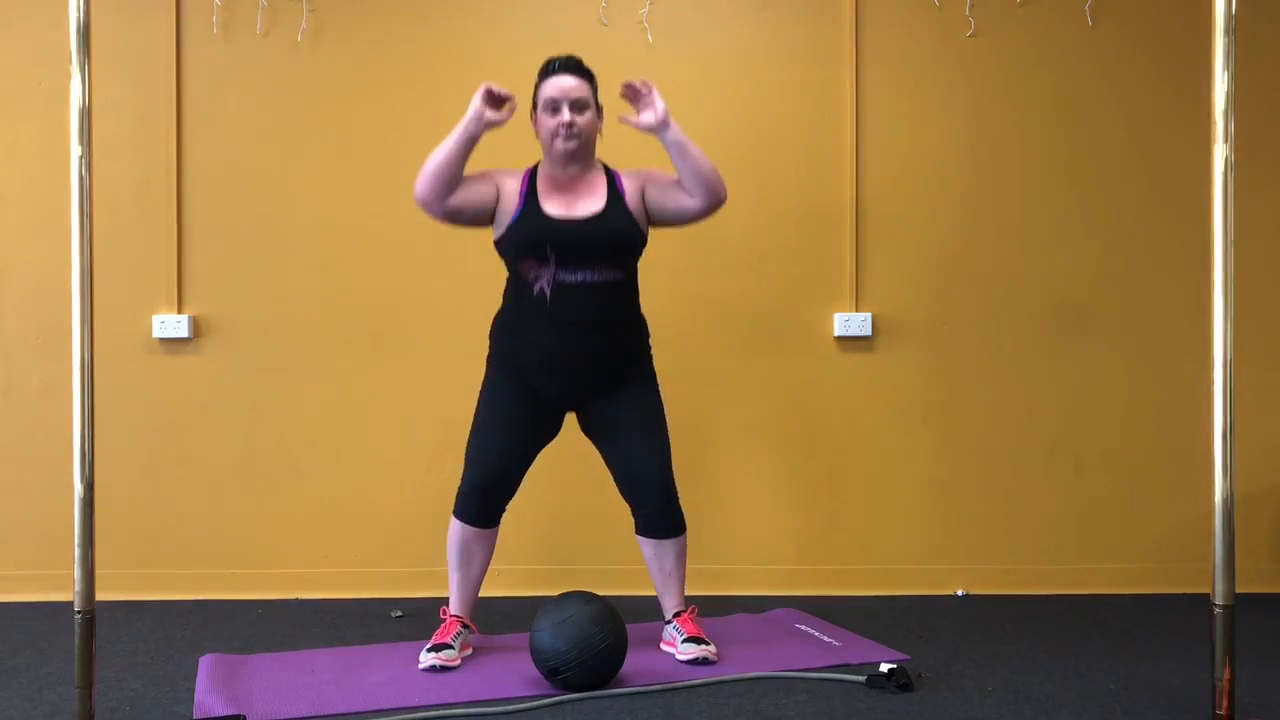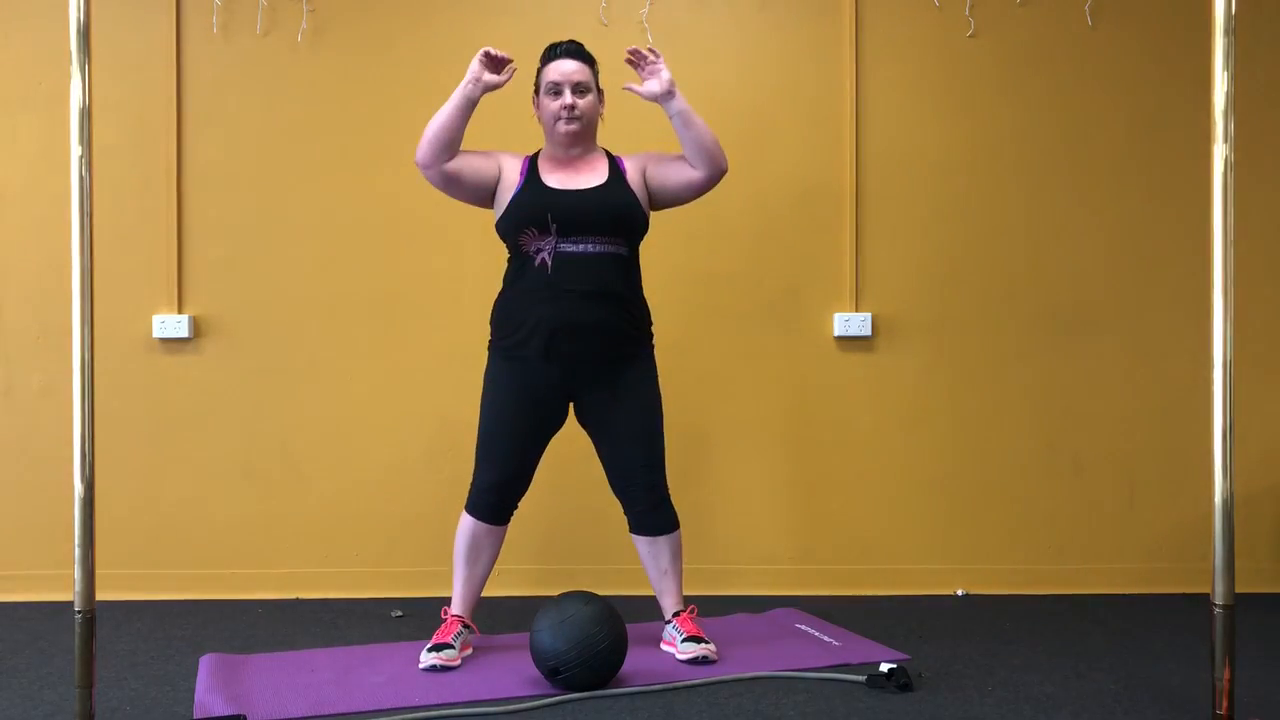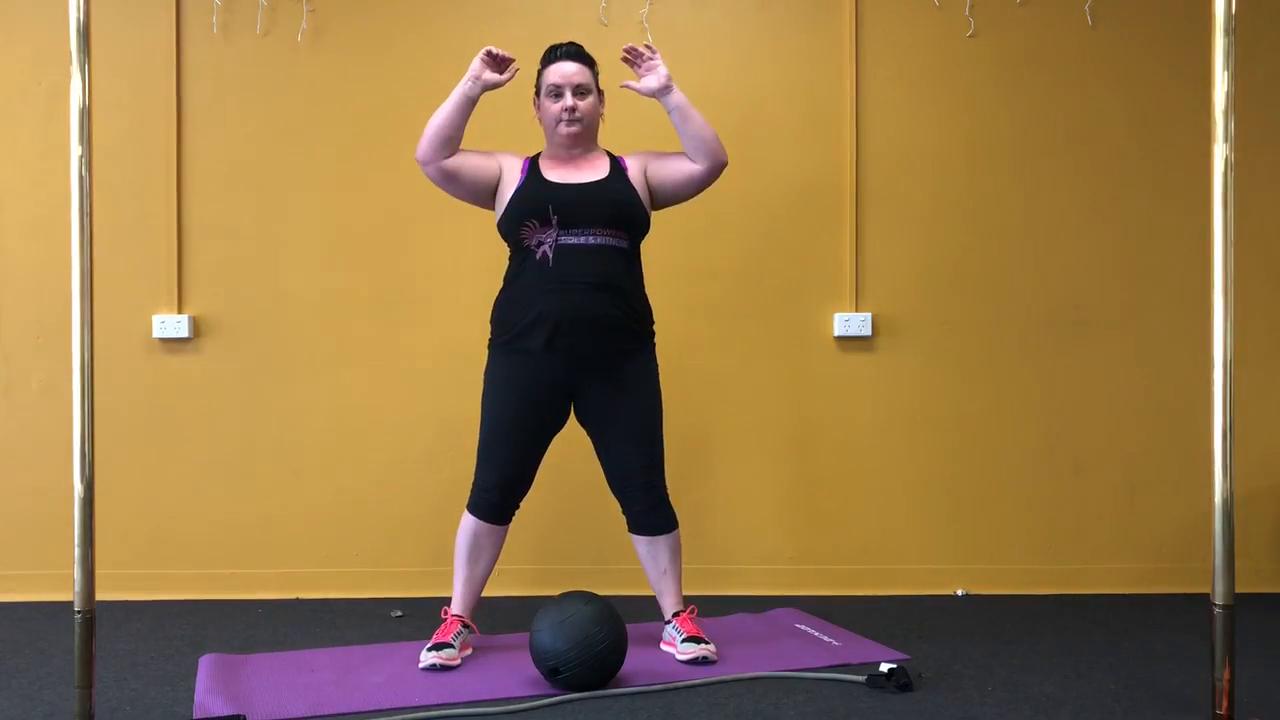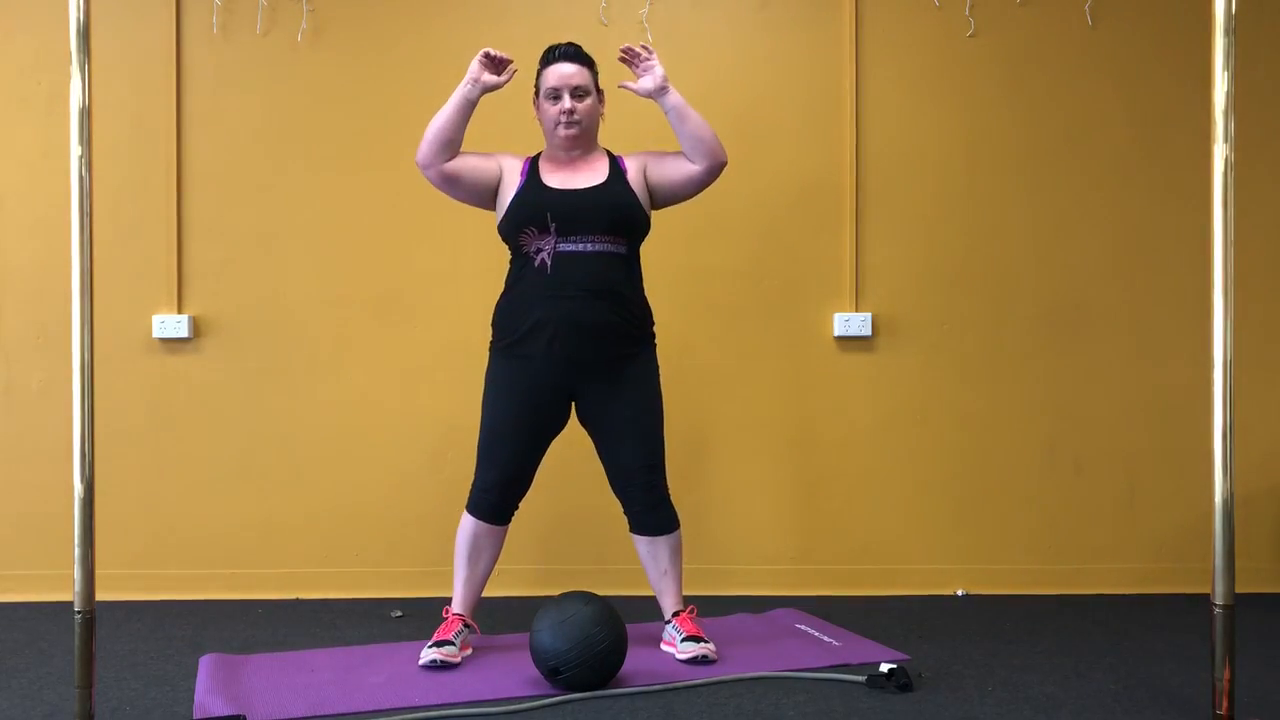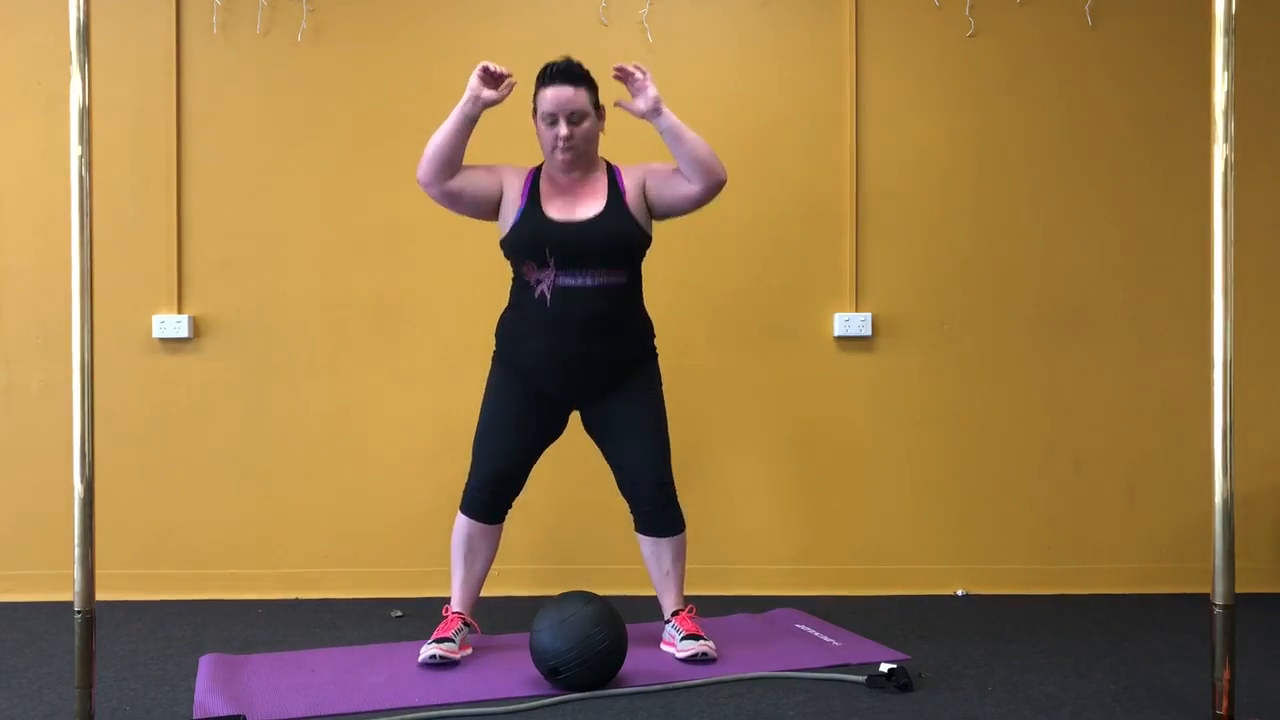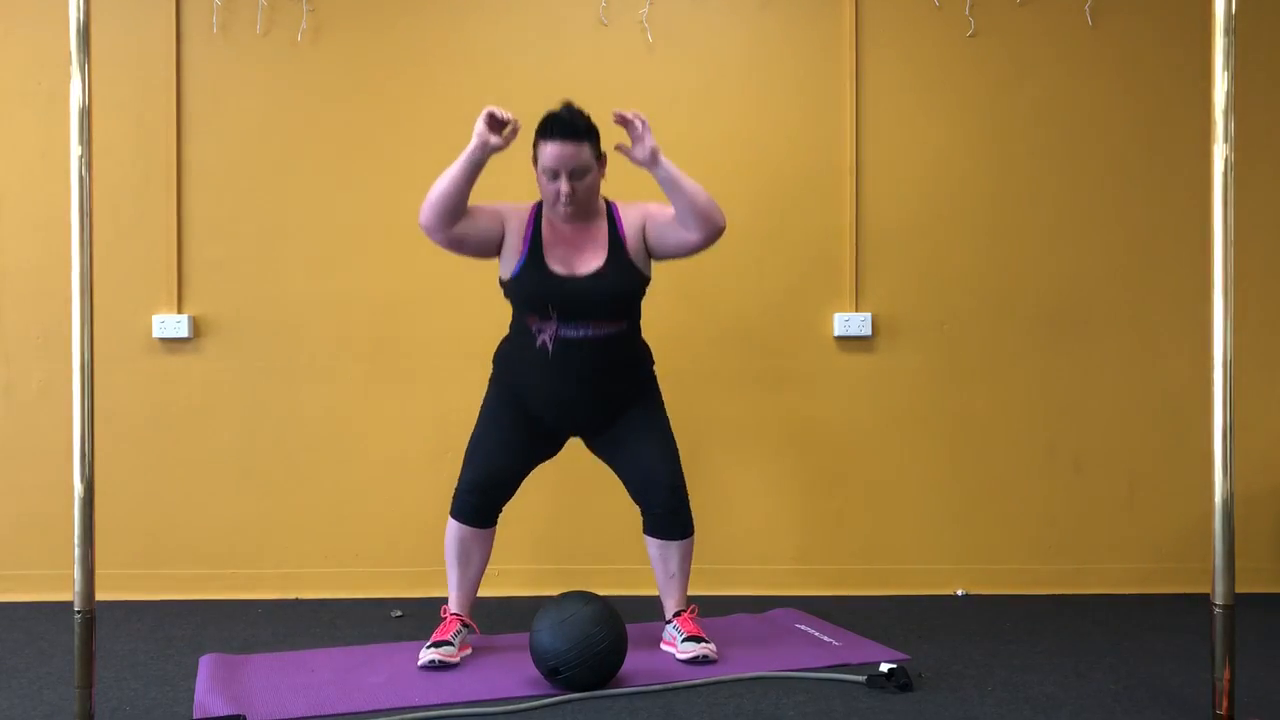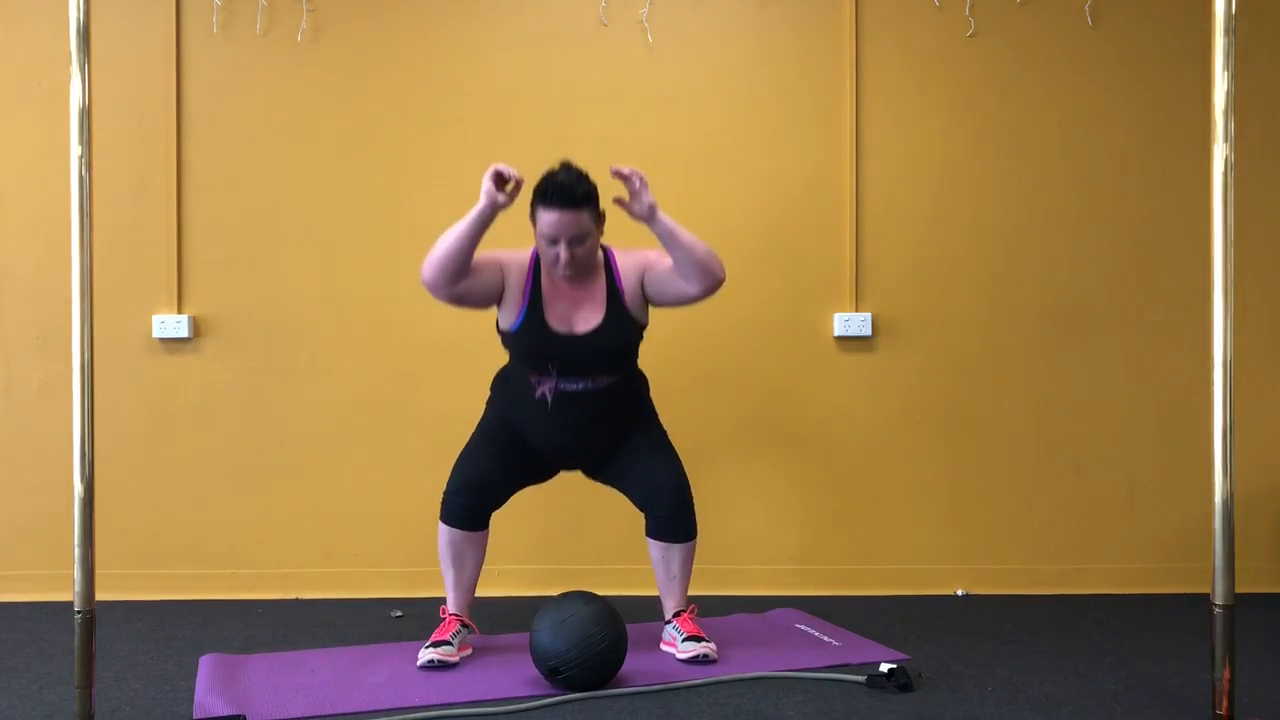
dt=0.2s
person 1, frame 1
left shoulder: (632, 189)
right shoulder: (507, 191)
left elbow: (708, 198)
right elbow: (429, 197)
left wrist: (665, 130)
right wrist: (472, 126)
left hip: (618, 375)
right hip: (522, 372)
left knee: (653, 489)
right knee: (481, 486)
left ankle: (678, 621)
right ankle: (455, 623)
person 1, frame 2
left shoulder: (634, 173)
right shoulder: (508, 174)
left elbow: (710, 170)
right elbow: (431, 162)
left wrist: (669, 98)
right wrist: (471, 89)
left hip: (618, 361)
right hip: (525, 358)
left knee: (644, 488)
right knee: (493, 487)
left ankle: (678, 620)
right ankle: (457, 623)
person 1, frame 3
left shoulder: (635, 173)
right shoulder: (510, 174)
left elbow: (710, 162)
right elbow: (432, 159)
left wrist: (666, 93)
right wrist: (472, 86)
left hip: (619, 358)
right hip: (526, 354)
left knee: (642, 489)
right knee: (495, 487)
left ankle: (677, 620)
right ankle: (457, 622)
person 1, frame 4
left shoulder: (636, 172)
right shoulder: (510, 174)
left elbow: (709, 161)
right elbow: (433, 162)
left wrist: (662, 93)
right wrist: (472, 89)
left hip: (619, 361)
right hip: (526, 358)
left knee: (644, 488)
right knee: (494, 487)
left ankle: (678, 620)
right ankle: (457, 622)
person 1, frame 5
left shoulder: (635, 185)
right shoulder: (511, 187)
left elbow: (708, 181)
right elbow: (433, 180)
left wrist: (657, 114)
right wrist: (471, 105)
left hip: (621, 374)
right hip: (527, 372)
left knee: (652, 487)
right knee: (488, 485)
left ankle: (677, 619)
right ankle: (457, 620)
person 1, frame 6
left shoulder: (635, 225)
right shoulder: (512, 226)
left elbow: (707, 228)
right elbow: (435, 223)
left wrist: (656, 164)
right wrist: (477, 152)
left hip: (622, 399)
right hip: (527, 398)
left knee: (665, 490)
right knee: (477, 489)
left ankle: (678, 621)
right ankle: (456, 622)
person 1, frame 7
left shoulder: (633, 272)
right shoulder: (509, 274)
left elbow: (707, 279)
right elbow: (436, 279)
left wrist: (655, 219)
right wrist: (483, 212)
left hip: (619, 429)
right hip: (523, 428)
left knee: (671, 496)
right knee: (465, 493)
left ankle: (678, 622)
right ankle: (455, 623)
